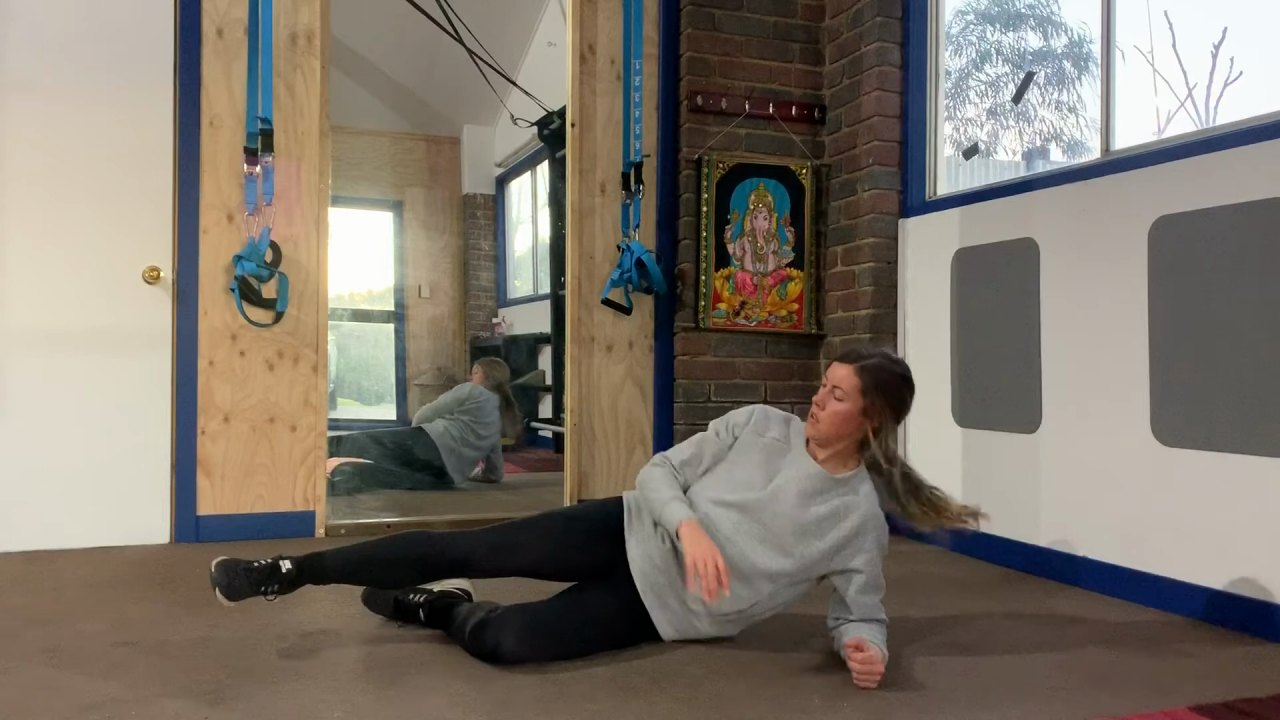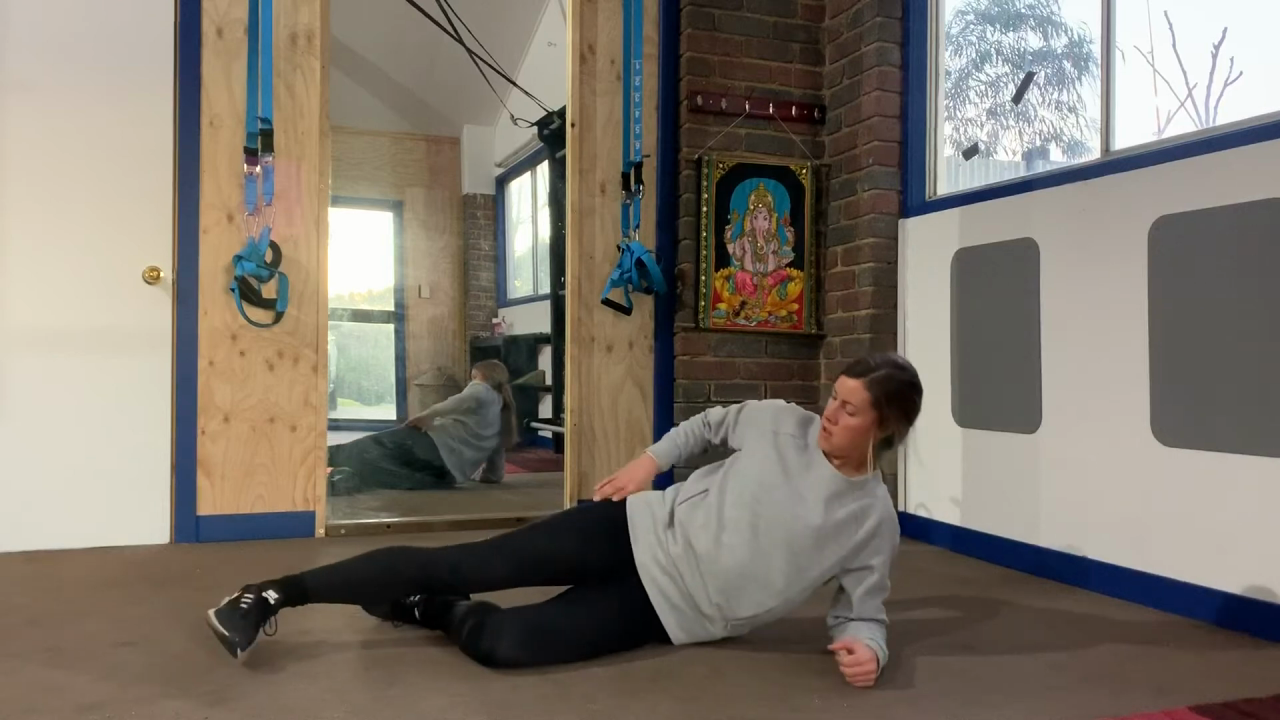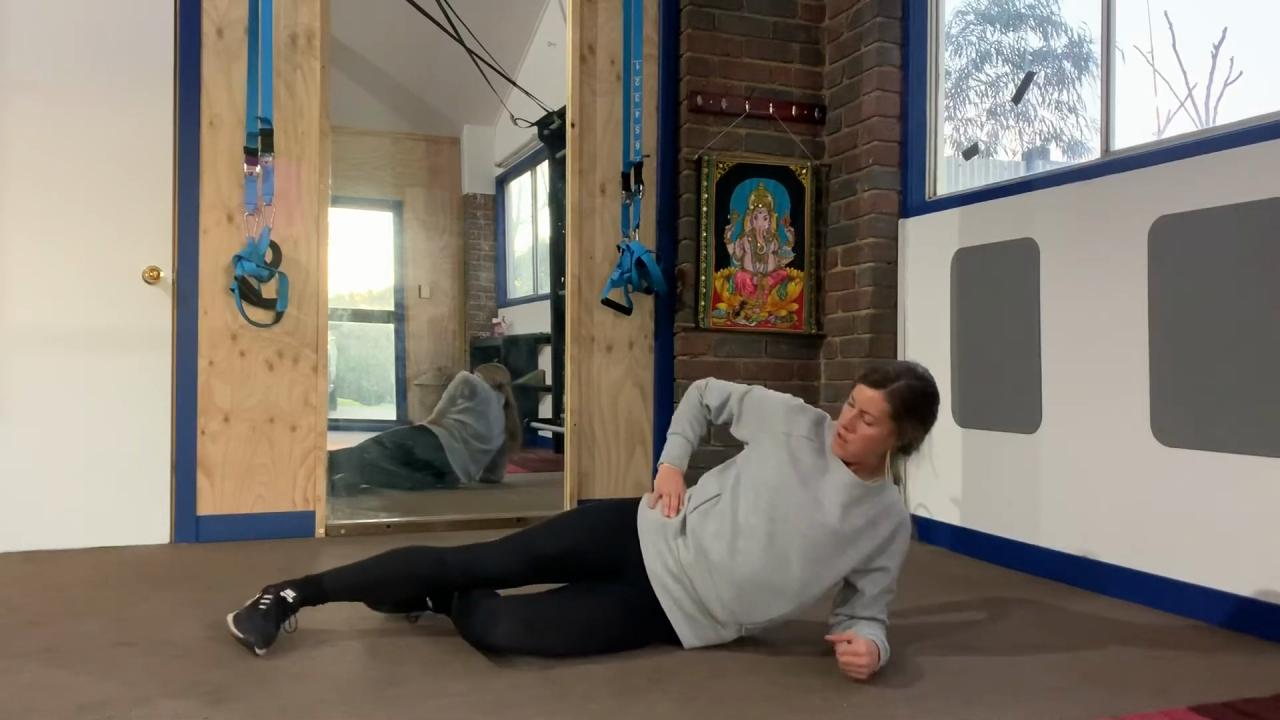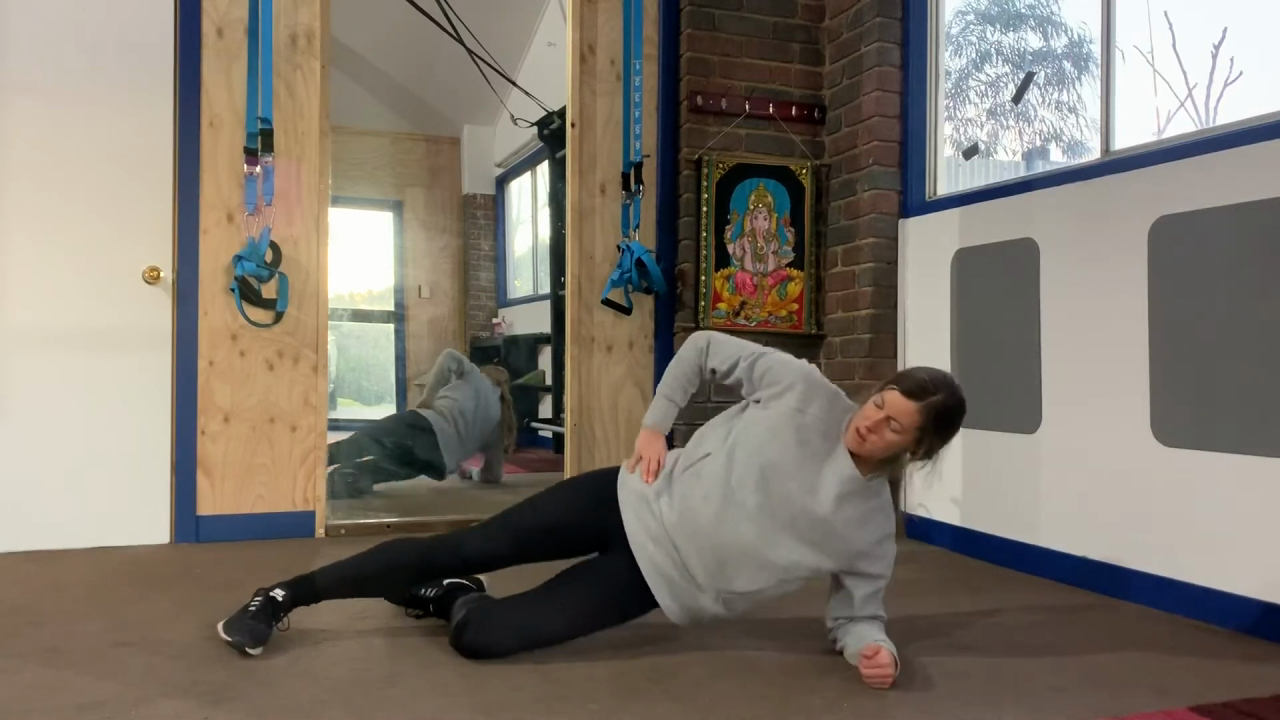
dt=0.7s
person 1, frame 1
left shoulder: (861, 518)
right shoulder: (759, 426)
left elbow: (859, 612)
right elbow: (659, 472)
left wrist: (867, 648)
right wrist: (689, 529)
left hip: (661, 607)
right hip: (634, 533)
left knee: (510, 639)
right knee: (467, 549)
left ankle: (441, 608)
right ankle: (290, 571)
person 1, frame 2
left shoulder: (873, 522)
right shoulder: (783, 422)
left elbow: (860, 611)
right elbow: (712, 421)
left wrist: (866, 648)
right wrist: (650, 459)
left hip: (666, 609)
right hip: (636, 533)
left knee: (507, 644)
right knee: (461, 563)
left ankle: (438, 611)
right ankle: (276, 594)
person 1, frame 3
left shoulder: (886, 524)
right shoulder: (796, 422)
left elbow: (862, 611)
right elbow: (705, 394)
left wrist: (868, 645)
right wrist: (671, 465)
left hip: (673, 613)
right hip: (647, 536)
left knee: (503, 625)
right knee: (475, 562)
left ankle: (440, 600)
right ankle: (293, 594)
person 1, frame 4
left shoulder: (869, 525)
right shoulder: (806, 389)
left elbow: (856, 610)
right elbow: (704, 348)
left wrist: (875, 649)
right wrist: (653, 425)
left hip: (656, 573)
right hip: (632, 502)
left knee: (484, 637)
right knee: (465, 547)
left ankle: (450, 600)
right ankle: (284, 596)
person 2, frame 1
left shoulder: (471, 390)
right shoulder: (500, 421)
left elbow: (426, 414)
right elbow: (494, 474)
left wrist: (413, 434)
right wrist: (470, 473)
left hip: (430, 441)
right hip: (445, 473)
left knee: (356, 444)
right ankle: (351, 476)
person 2, frame 2
left shoulder: (483, 390)
right shoulder: (502, 426)
left elbow: (474, 396)
right elbow: (495, 475)
left wrist: (430, 413)
right wrist: (474, 471)
left hip: (430, 441)
right hip: (446, 473)
left knee: (361, 451)
right ankle: (350, 478)
person 2, frame 3
left shoulder: (483, 393)
right shoulder: (505, 427)
left elbow: (465, 378)
right elbow: (494, 475)
left wrist: (437, 416)
right wrist: (472, 470)
left hip: (431, 440)
right hip: (446, 473)
left knee: (365, 454)
person 2, frame 4
left shoulder: (475, 378)
right shoulder: (498, 418)
left elbow: (450, 356)
right elbow: (493, 475)
left wrist: (428, 396)
right wrist: (471, 472)
left hip: (424, 422)
right hip: (437, 456)
left knee: (354, 446)
right ankle: (346, 479)
